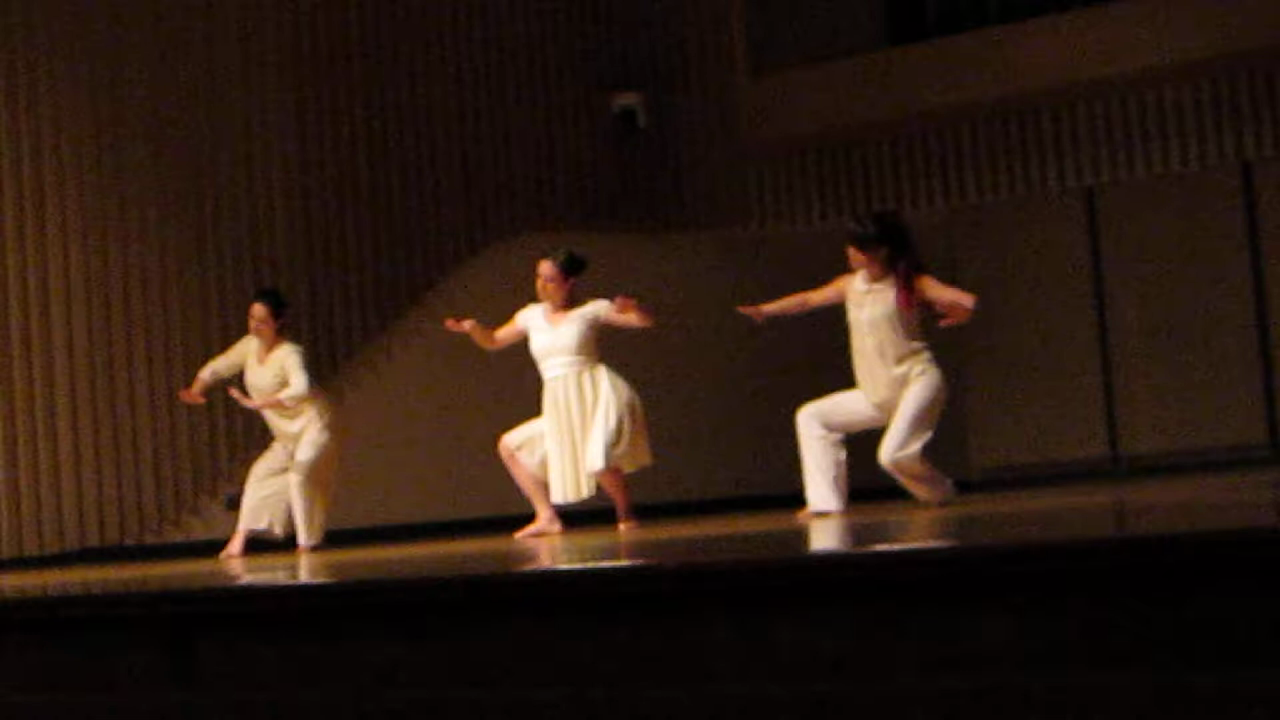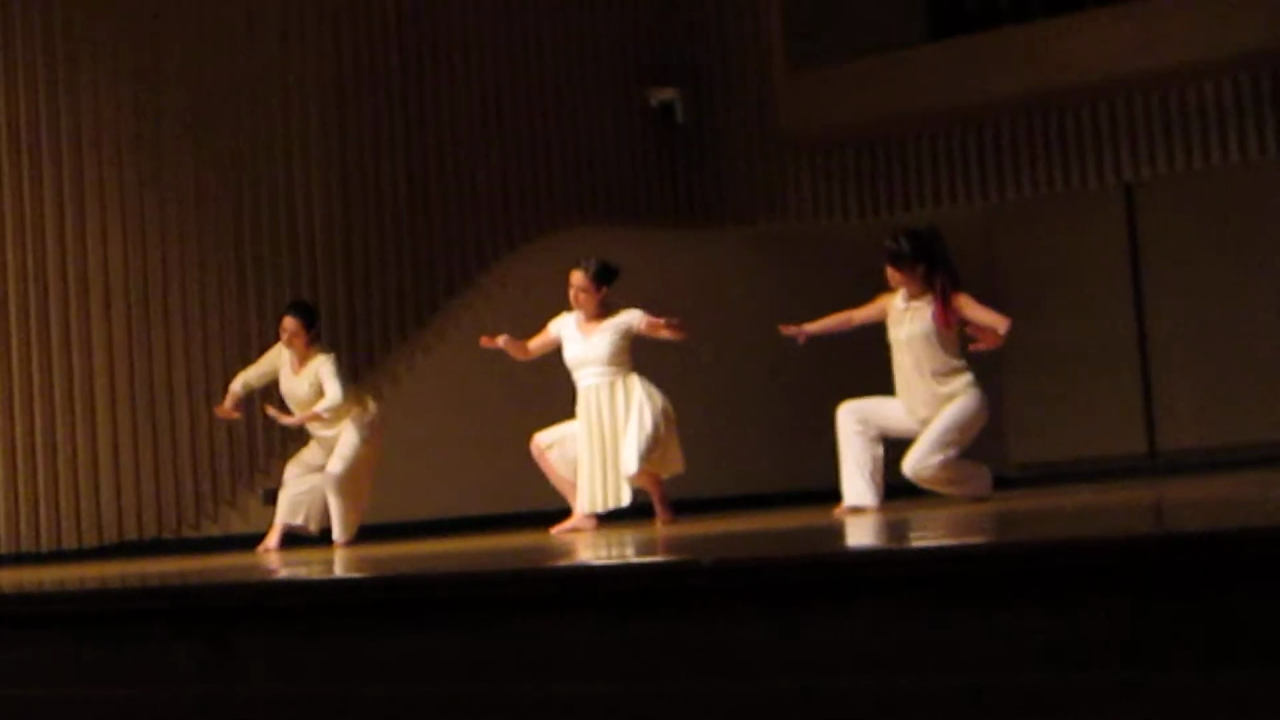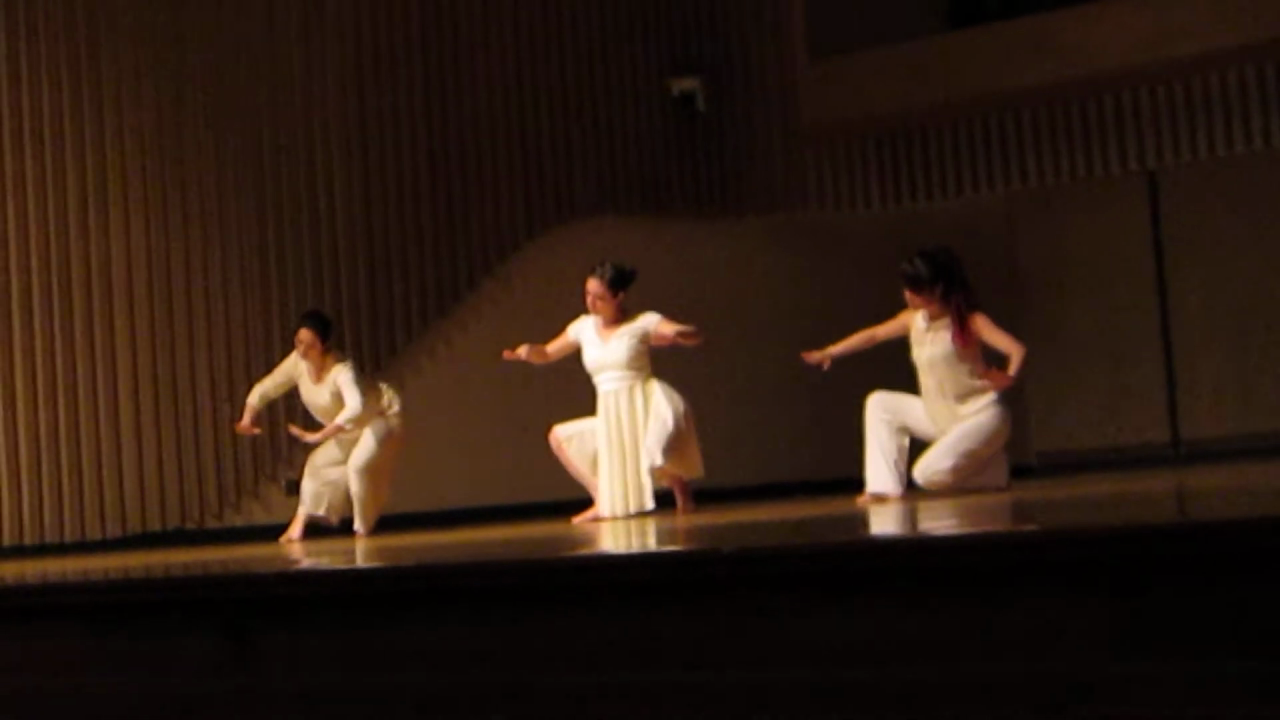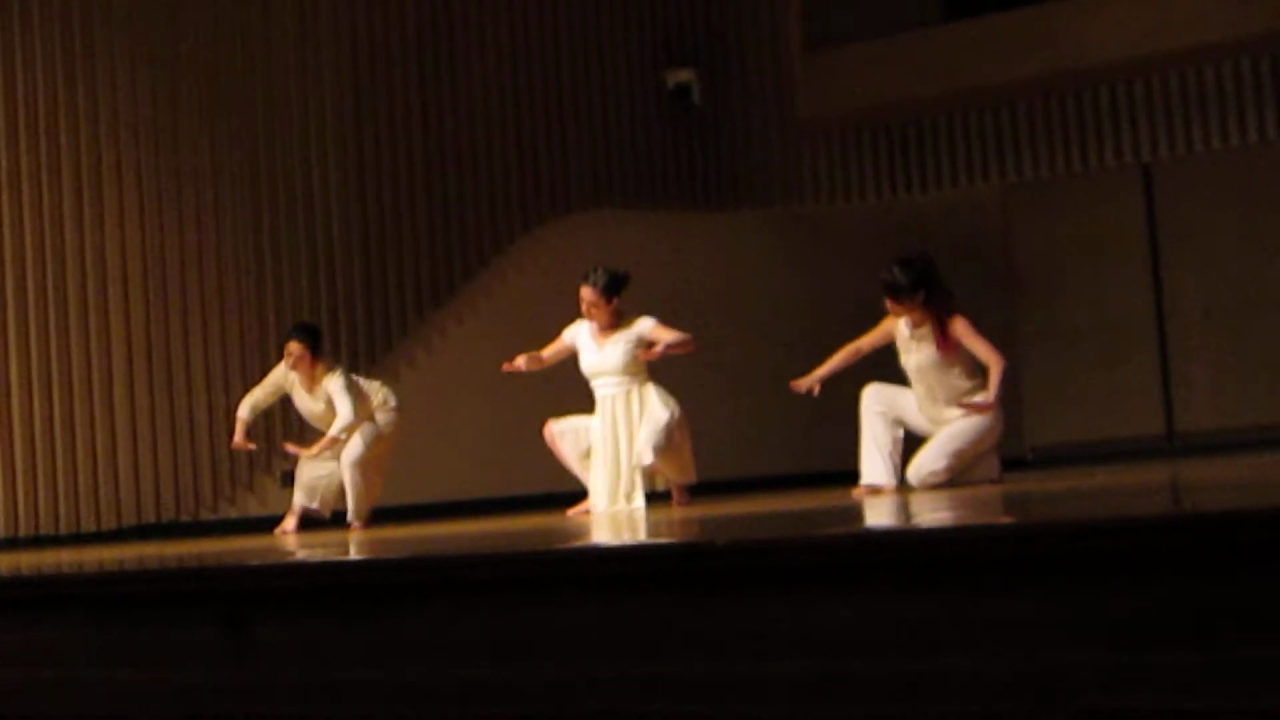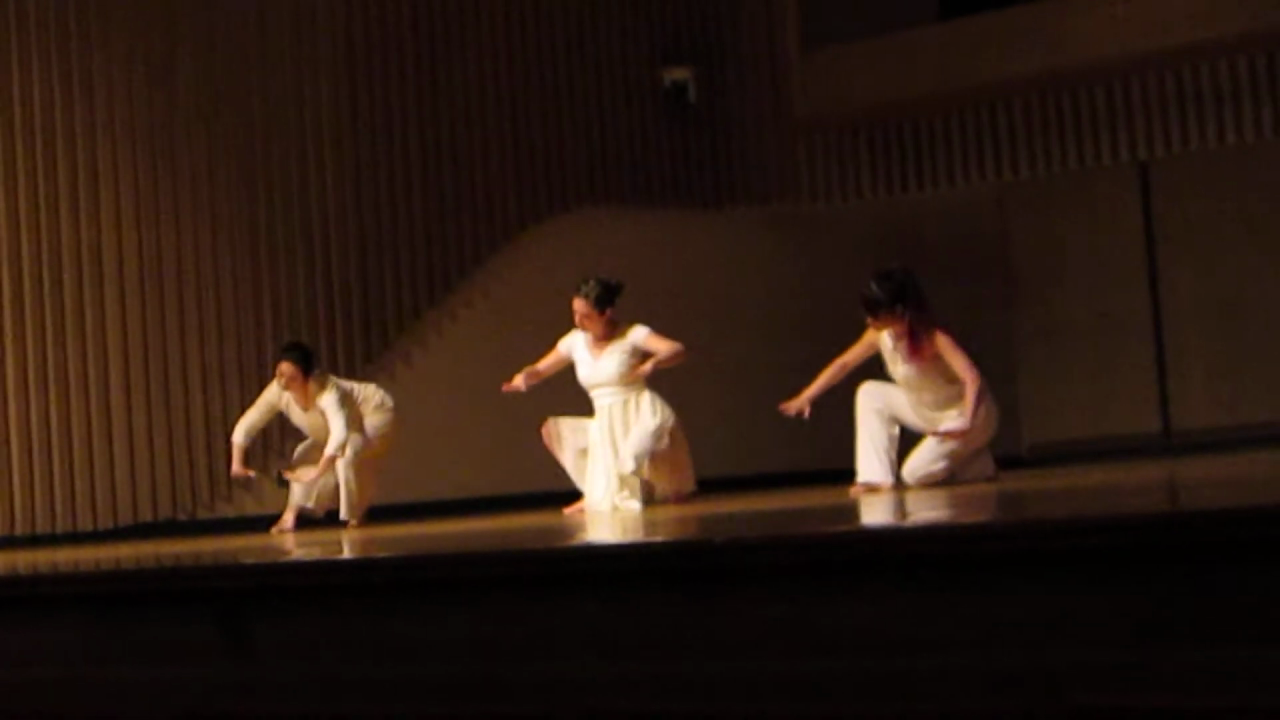
dt=0.5s
person 1, frame 1
left shoulder: (913, 284)
right shoulder: (850, 284)
left elbow: (968, 300)
right elbow: (808, 299)
left wrist: (964, 313)
right wrist: (764, 310)
left hip: (918, 381)
right hip: (877, 394)
left knee: (893, 454)
right knee: (811, 417)
left ankle: (940, 493)
right ankle: (826, 502)
person 1, frame 2
left shoulder: (951, 301)
right shoulder: (891, 302)
left elbow: (1003, 322)
right elbow: (852, 317)
left wrist: (998, 338)
right wrist: (806, 329)
left hip: (959, 401)
right hip: (916, 409)
left knee: (918, 466)
right knee: (851, 413)
left ankle: (978, 482)
right ankle: (861, 497)
person 1, frame 3
left shoulder: (970, 321)
right shoulder: (912, 319)
left elbow: (1017, 349)
right elbow: (874, 334)
left wrist: (1009, 377)
right wrist: (828, 353)
left hip: (981, 415)
left knee: (929, 474)
right knee: (880, 403)
left ankle: (992, 469)
right ankle: (885, 485)
person 1, frame 4
left shoulder: (952, 324)
right shoulder: (895, 325)
left elbow: (996, 360)
right elbow: (858, 348)
left wrist: (990, 401)
right wrist: (816, 376)
left hip: (971, 415)
right hip: (931, 413)
left knee: (921, 475)
right knee: (874, 395)
left ankle: (981, 462)
right ankle: (880, 478)
person 1, frame 5
left shoulder: (933, 337)
right shoulder: (878, 336)
left elbow: (973, 378)
right elbow: (843, 364)
left wrist: (966, 424)
right wrist: (805, 397)
left hip: (970, 412)
left knee: (915, 474)
right knee: (870, 393)
left ankle: (978, 463)
right ankle: (877, 476)
person 2, frame 1
left shoulder: (591, 309)
right shoulder: (532, 314)
left elbow: (646, 320)
right elbow: (492, 341)
left wrist: (632, 308)
right wrist: (471, 327)
left hip: (597, 396)
right hip: (560, 408)
left knee: (597, 462)
right knee: (509, 445)
left ankle: (625, 515)
right ankle: (547, 517)
person 2, frame 2
left shoulder: (625, 318)
right shoulder: (564, 323)
left elbow: (678, 333)
right elbow: (526, 351)
left wrist: (663, 325)
right wrist: (506, 342)
left hip: (629, 405)
right hip: (594, 415)
left knee: (632, 465)
right knee: (540, 444)
left ankle: (662, 506)
right ankle: (583, 513)
person 2, frame 3
left shoulder: (643, 322)
right shoulder: (583, 327)
left elbow: (695, 336)
right elbow: (546, 355)
left wrist: (673, 336)
right wrist: (527, 351)
left hip: (647, 406)
right hip: (611, 417)
left knee: (654, 455)
right knee: (559, 437)
left ankle: (682, 494)
right ankle: (603, 502)
person 2, frame 4
left shoulder: (638, 326)
right shoulder: (579, 331)
left elbow: (687, 341)
right elbow: (542, 359)
left wrist: (663, 348)
right wrist: (525, 360)
left hip: (644, 409)
right hip: (608, 419)
left knee: (647, 452)
right knee: (553, 430)
left ankle: (677, 486)
right ankle: (598, 493)
person 2, frame 5
left shoulder: (632, 335)
right shoulder: (574, 341)
left elbow: (678, 350)
right elbow: (539, 370)
left wrist: (652, 364)
right wrist: (523, 377)
left hip: (643, 416)
right hip: (606, 425)
left knee: (633, 458)
right knee: (552, 428)
left ankle: (672, 488)
right ankle: (594, 491)
person 3, frame 1
left shoulder: (289, 353)
right shoulder: (250, 345)
left elbow: (300, 389)
right elbow: (217, 367)
left wrist: (255, 403)
right wrist: (196, 391)
left hip: (314, 423)
right hip: (286, 435)
left knee: (301, 474)
right knee: (260, 474)
left ankle: (308, 544)
right ankle: (240, 539)
person 3, frame 2
left shoulder: (323, 362)
right shoulder: (281, 353)
left elbow: (335, 399)
right elbow: (248, 377)
left wrist: (294, 420)
right wrist: (229, 404)
left hip: (354, 422)
right hip: (325, 435)
left knee: (336, 473)
right knee: (296, 472)
left ankle: (343, 540)
right ankle: (277, 532)
person 3, frame 3
left shoulder: (341, 369)
right shoulder: (296, 362)
left elbow: (355, 408)
right elbow: (265, 388)
left wrist: (318, 436)
right wrist: (247, 419)
left hip: (381, 415)
right hip: (351, 429)
left knee: (359, 464)
right knee: (318, 464)
left ankle: (365, 529)
right ankle: (300, 522)
person 3, frame 4
left shoulder: (332, 377)
right shoulder: (286, 372)
left elbow: (346, 417)
right elbow: (254, 399)
left wrist: (315, 450)
right wrist: (239, 434)
left hip: (377, 411)
right hip: (348, 426)
left knee: (352, 458)
right knee: (312, 462)
left ankle: (360, 520)
right ankle: (294, 515)
person 3, frame 5
left shoulder: (327, 391)
right shoulder: (276, 391)
left elbow: (340, 434)
right elbow: (247, 423)
left wrist: (314, 475)
right wrist: (237, 462)
left hip: (375, 411)
right hip: (347, 417)
left knee: (346, 455)
right knee: (305, 457)
left ankle: (356, 517)
right ankle: (291, 514)
